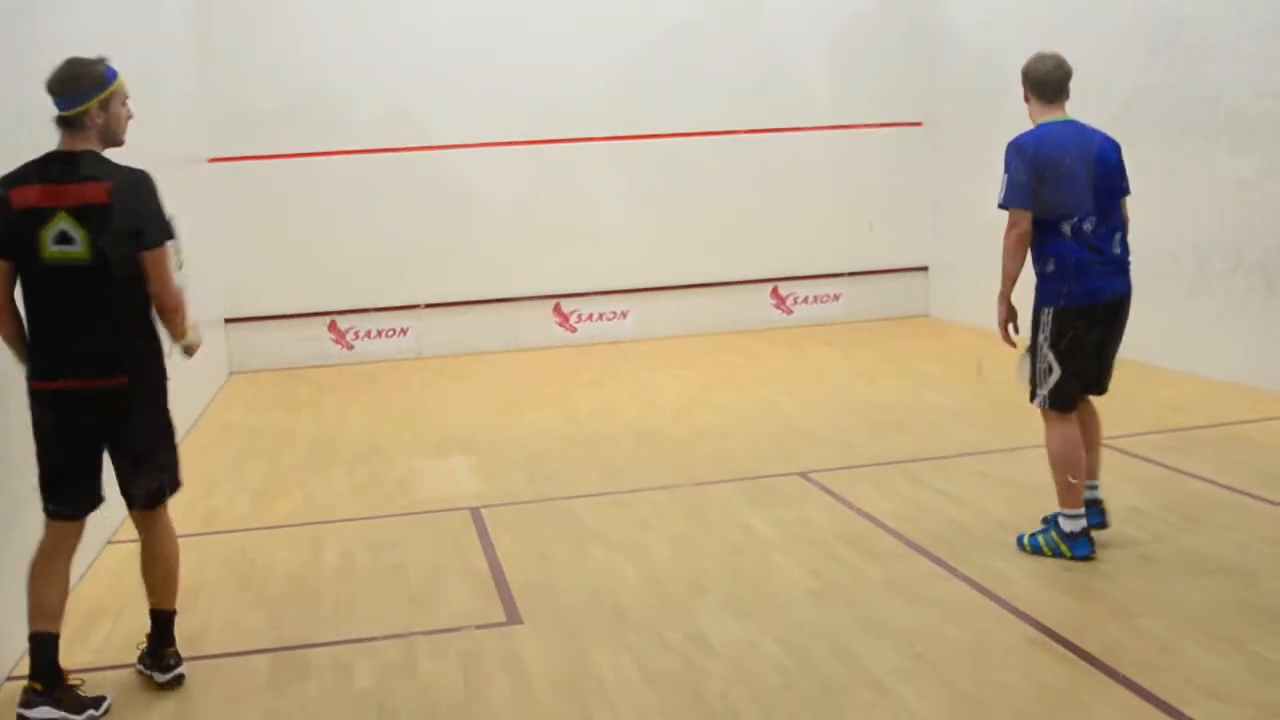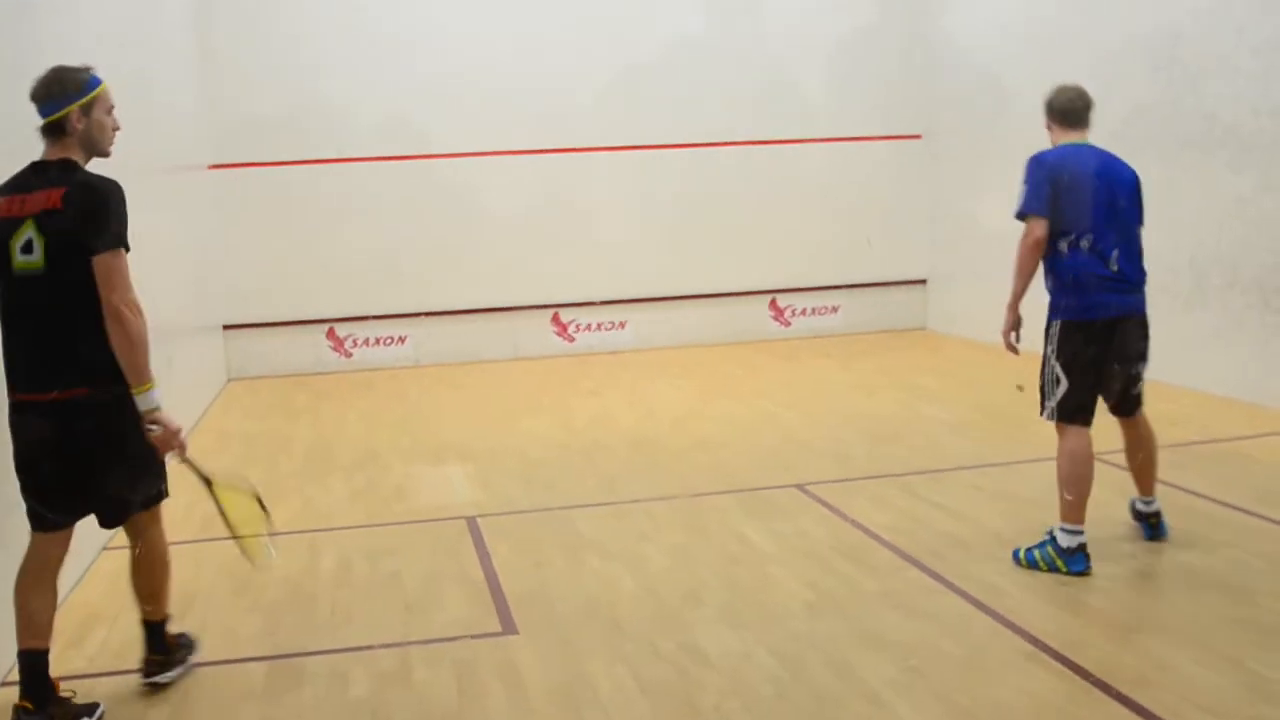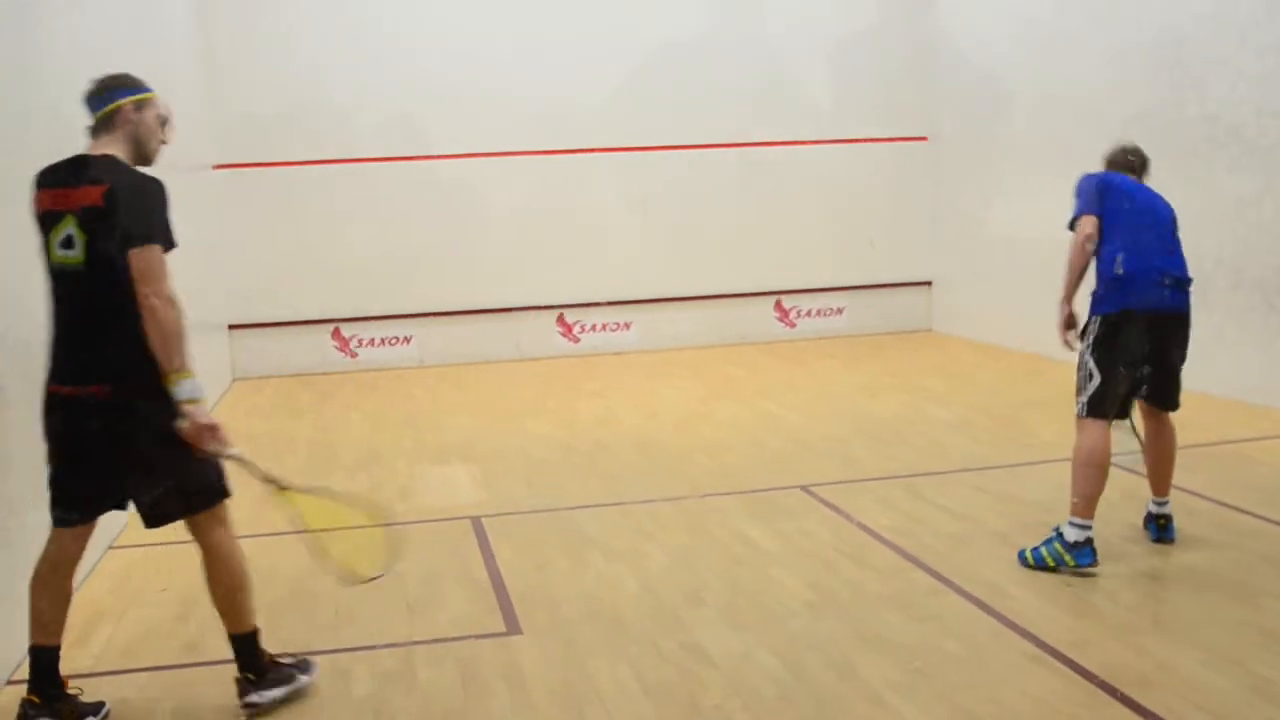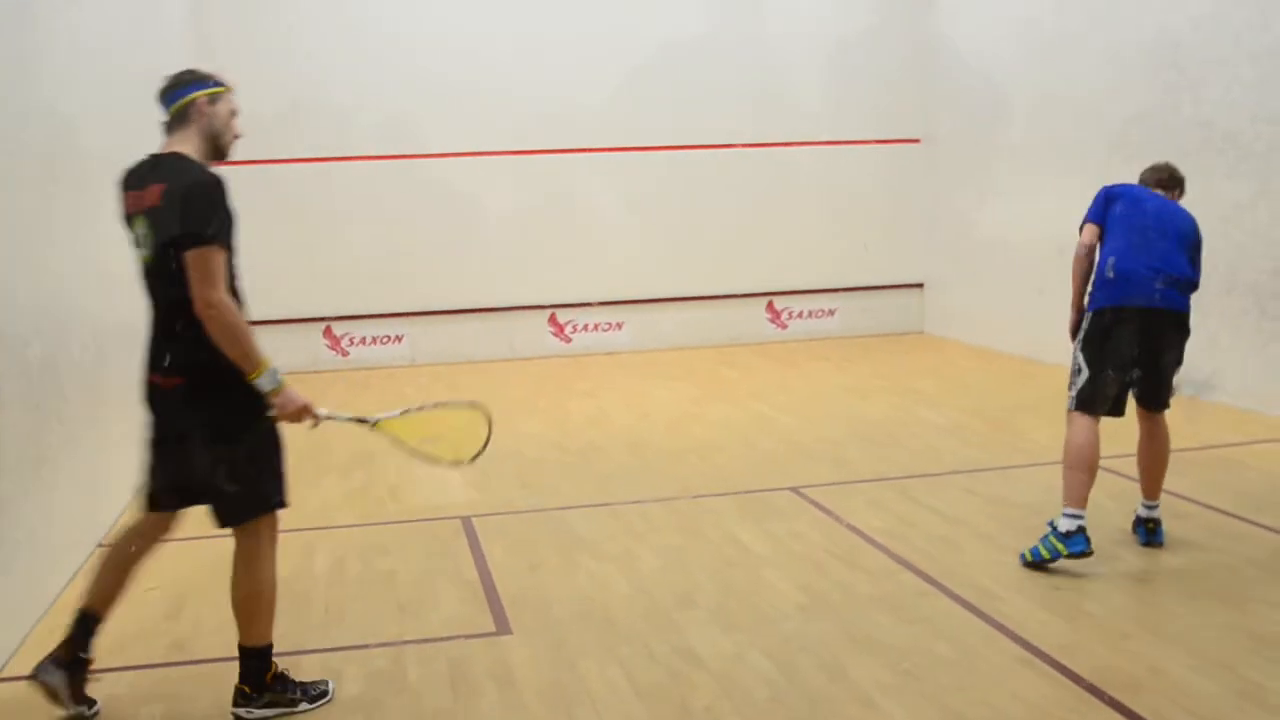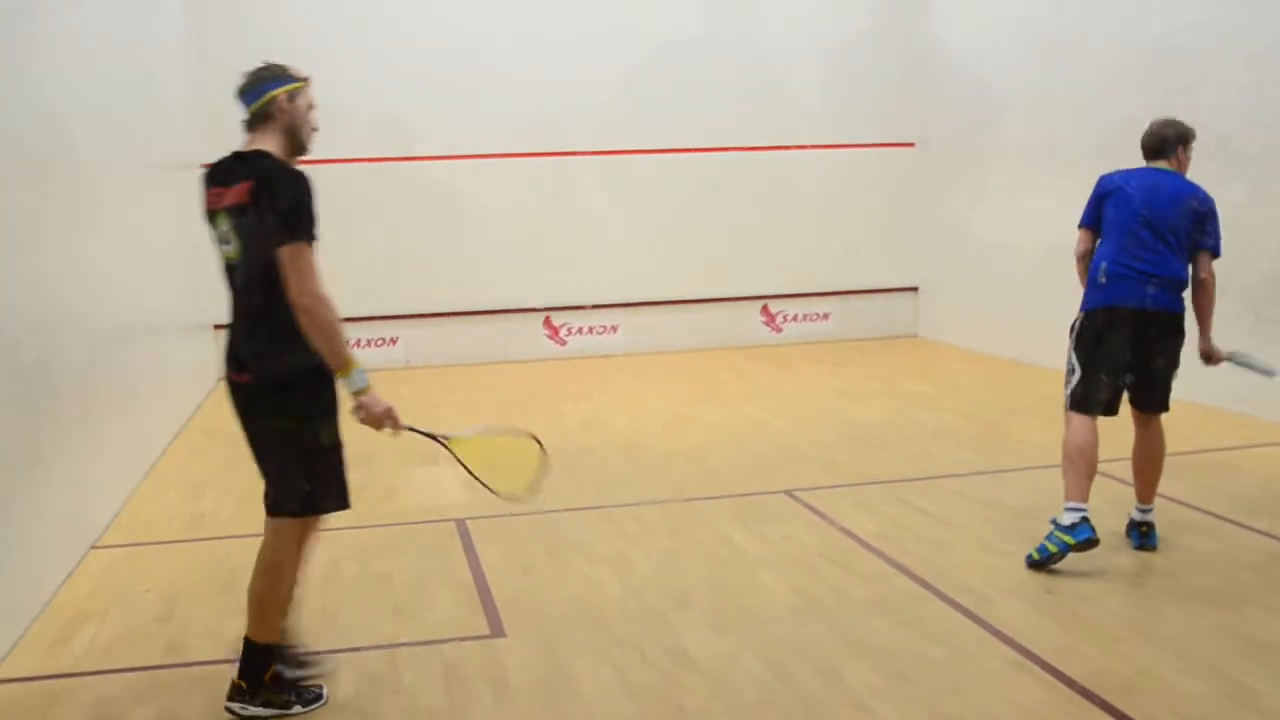
dt=0.3s
person 1, frame 1
right shoulder: (132, 186)
right elbow: (165, 293)
right wrist: (184, 337)
left hip: (54, 388)
right hip: (132, 382)
left knee: (62, 528)
right knee: (152, 514)
right ankle: (162, 648)
person 1, frame 2
right shoulder: (96, 194)
right elbow: (120, 305)
right wrist: (150, 402)
right hip: (102, 394)
right knee: (145, 521)
right ankle: (159, 649)
person 1, frame 3
left shoulder: (47, 186)
right shoulder: (136, 189)
right elbow: (155, 300)
right wrist: (187, 396)
left hip: (68, 392)
right hip: (135, 392)
left knee: (67, 535)
right knee: (212, 523)
person 1, frame 4
left shoulder: (139, 182)
right shoulder: (199, 185)
right elbow: (213, 302)
right wrist: (272, 383)
left hip: (169, 377)
right hip: (216, 384)
left knee: (156, 519)
right knee: (257, 528)
left ankle: (69, 655)
person 1, frame 5
left shoulder: (220, 177)
right shoulder: (284, 181)
right elbow: (306, 297)
left wrist: (288, 177)
right wrist: (359, 384)
left hip: (249, 370)
right hip: (288, 377)
left knee: (293, 514)
right knee: (293, 523)
left ankle: (276, 644)
person 2, frame 1
left shoulder: (1026, 147)
right shoulder: (1104, 145)
left elbow: (1020, 228)
right elbow: (1122, 217)
left wrist: (1004, 296)
left hip: (1064, 295)
right hip: (1113, 290)
left knee: (1057, 411)
right knee: (1080, 399)
left ankle: (1071, 529)
right ankle: (1090, 501)
person 2, frame 2
left shoulder: (1045, 164)
right shoulder: (1123, 170)
left elbow: (1036, 235)
right elbow: (1133, 236)
left wrist: (1013, 306)
left hip: (1080, 308)
right hip: (1131, 306)
left knee: (1072, 422)
right knee: (1130, 412)
left ankle: (1069, 543)
right ankle: (1149, 511)
person 2, frame 3
left shoulder: (1095, 182)
right shoulder: (1160, 203)
left elbow: (1087, 234)
left wrist: (1066, 303)
left hip: (1121, 302)
right hip: (1174, 305)
left knee: (1095, 418)
right knee: (1157, 411)
left ankle: (1077, 538)
right ankle: (1160, 515)
person 2, frame 4
left shoulder: (1113, 193)
right shoulder: (1188, 222)
left elbow: (1085, 247)
left wrist: (1076, 308)
right wrist: (1169, 357)
left hip: (1115, 302)
right hip: (1169, 312)
left knee: (1084, 414)
right knee: (1152, 415)
left ankle: (1071, 527)
right ankle: (1149, 519)
person 2, frame 5
left shoulder: (1110, 183)
right shoulder: (1199, 200)
left elbow: (1083, 251)
right elbow: (1203, 276)
right wrist: (1206, 338)
left hip: (1107, 304)
right hip: (1164, 312)
left knee: (1081, 411)
right knee: (1148, 416)
left ankle: (1074, 519)
right ankle: (1143, 521)
